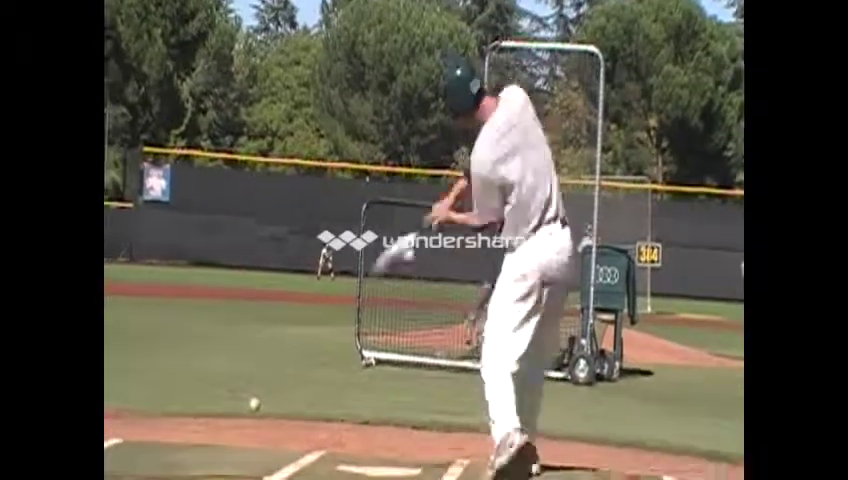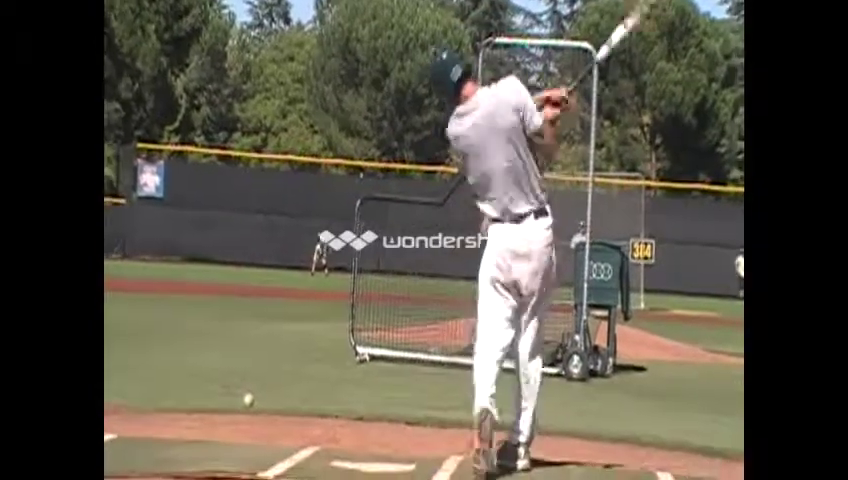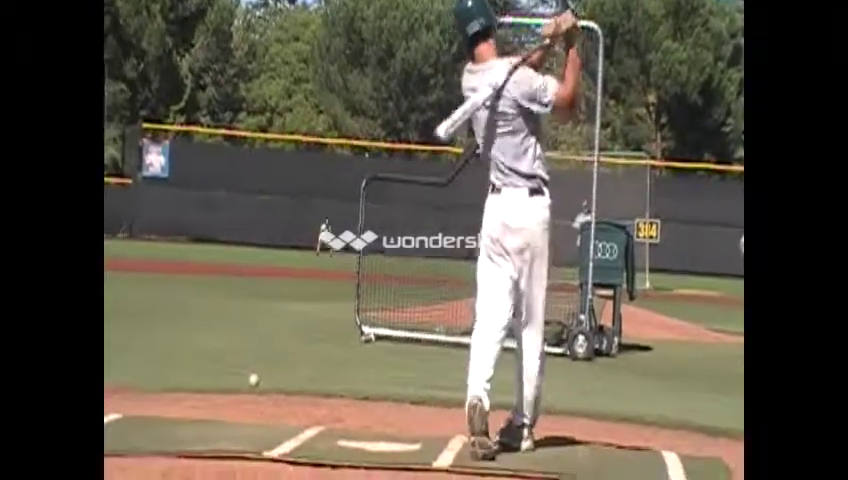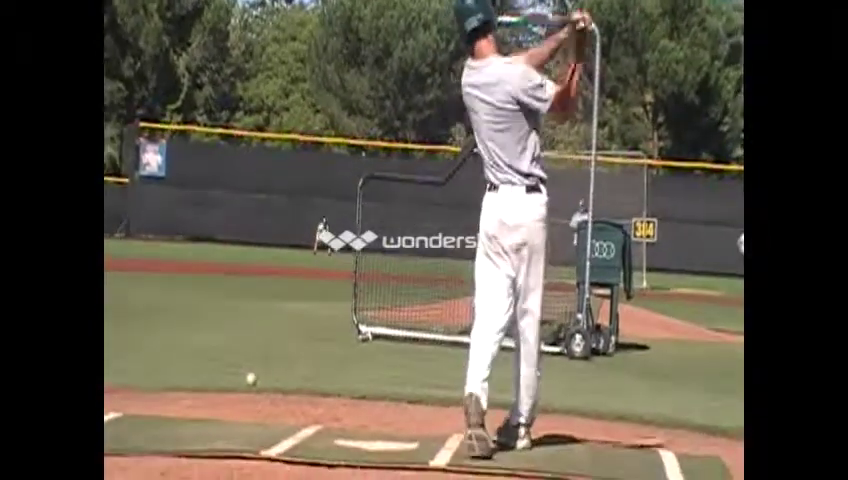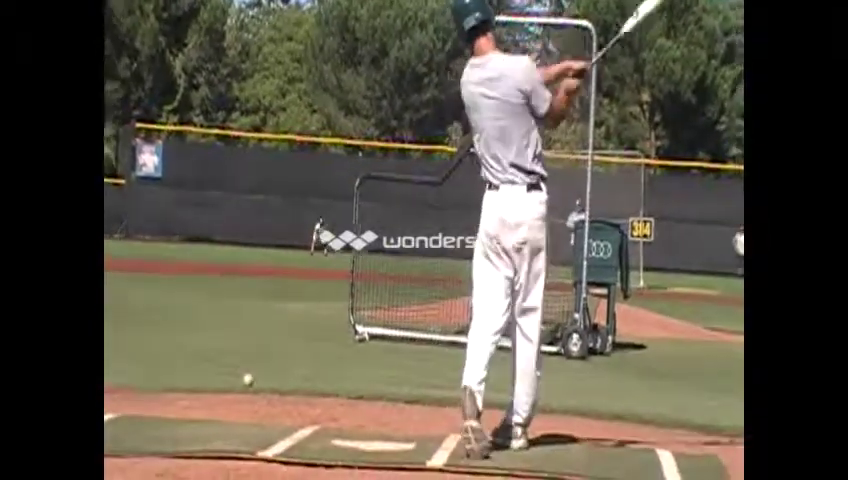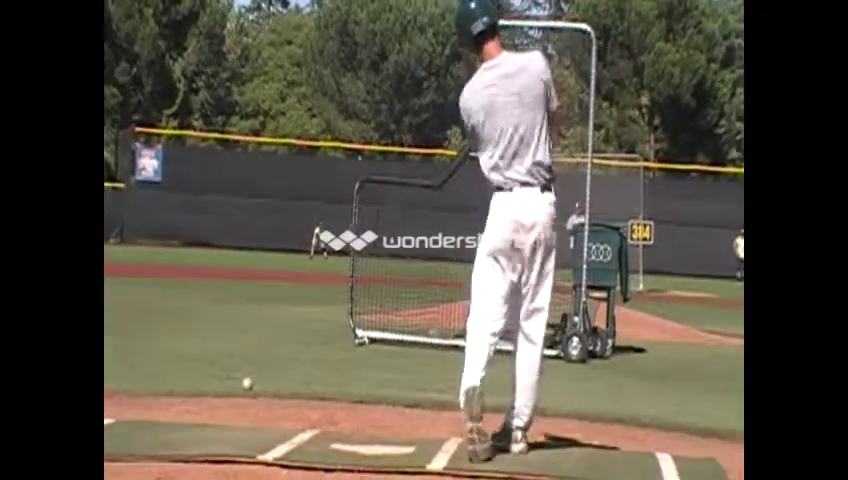
dt=0.2s
person 1, frame 1
left shoulder: (485, 158)
right shoulder: (516, 98)
left elbow: (486, 219)
left wrist: (450, 216)
left hip: (529, 251)
right hip: (558, 242)
left knee: (499, 355)
right knee: (534, 354)
left ankle: (510, 438)
right ankle: (522, 443)
person 1, frame 2
left shoulder: (455, 129)
right shoulder: (511, 91)
right elbow: (546, 138)
left wrist: (539, 101)
right wrist: (550, 109)
left hip: (502, 237)
right hip: (539, 232)
left knee: (491, 341)
right knee: (531, 347)
left ankle: (485, 410)
right ankle: (519, 443)
person 1, frame 3
left shoulder: (470, 79)
right shoulder: (519, 80)
right elbow: (566, 101)
left wrist: (549, 40)
right wrist: (571, 46)
left hip: (498, 207)
right hip: (532, 207)
left knee: (491, 316)
right knee: (531, 322)
left ankle: (478, 399)
right ankle: (523, 424)
person 1, frame 4
left shoulder: (469, 76)
right shoulder: (518, 78)
right elbow: (564, 107)
right wrist: (577, 54)
left hip: (495, 204)
right hip: (528, 205)
left knee: (489, 315)
right knee: (527, 318)
left ankle: (475, 393)
right ankle: (520, 422)
person 1, frame 5
left shoulder: (468, 78)
right shoulder: (520, 69)
right elbow: (554, 114)
left wrist: (560, 68)
right wrist: (571, 77)
left hip: (494, 202)
right hip: (529, 202)
left knee: (487, 314)
right knee: (527, 319)
left ankle: (472, 392)
right ankle: (517, 422)
person 1, frame 6
left shoulder: (469, 95)
right shoulder: (536, 64)
left hip: (504, 205)
right hip: (541, 204)
left knee: (485, 316)
right knee: (531, 323)
left ankle: (472, 391)
right ankle: (517, 426)
